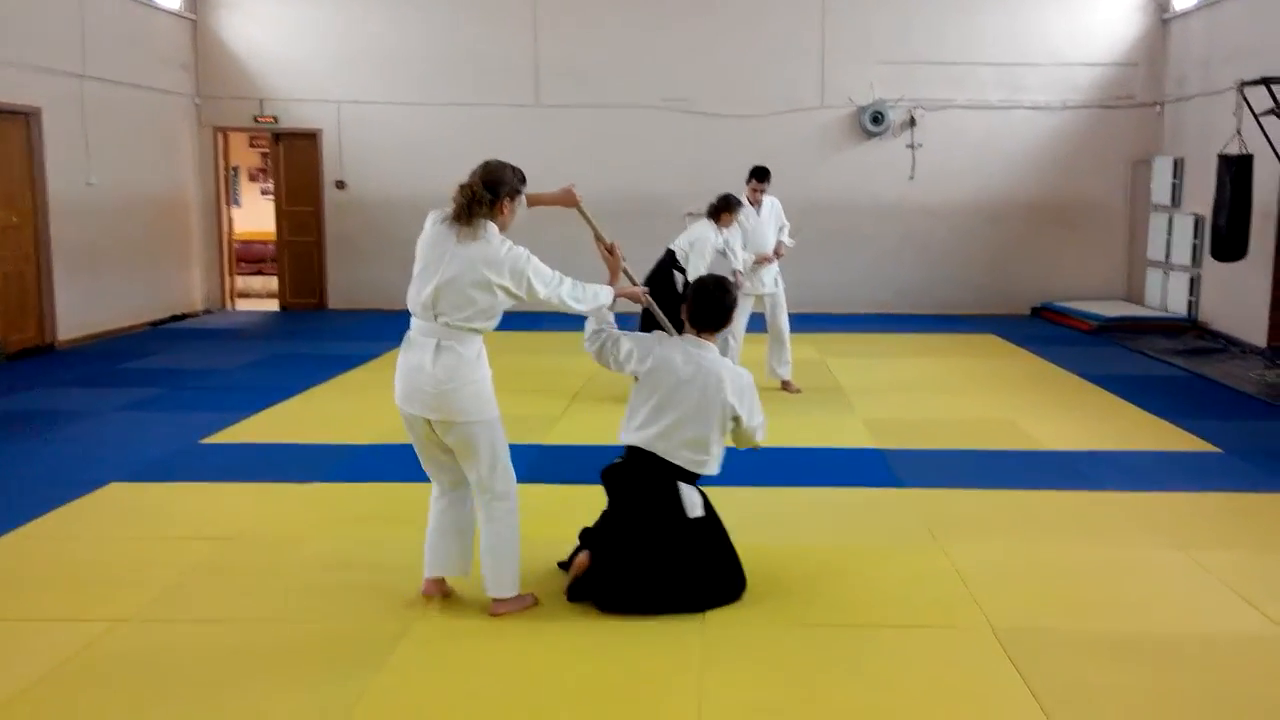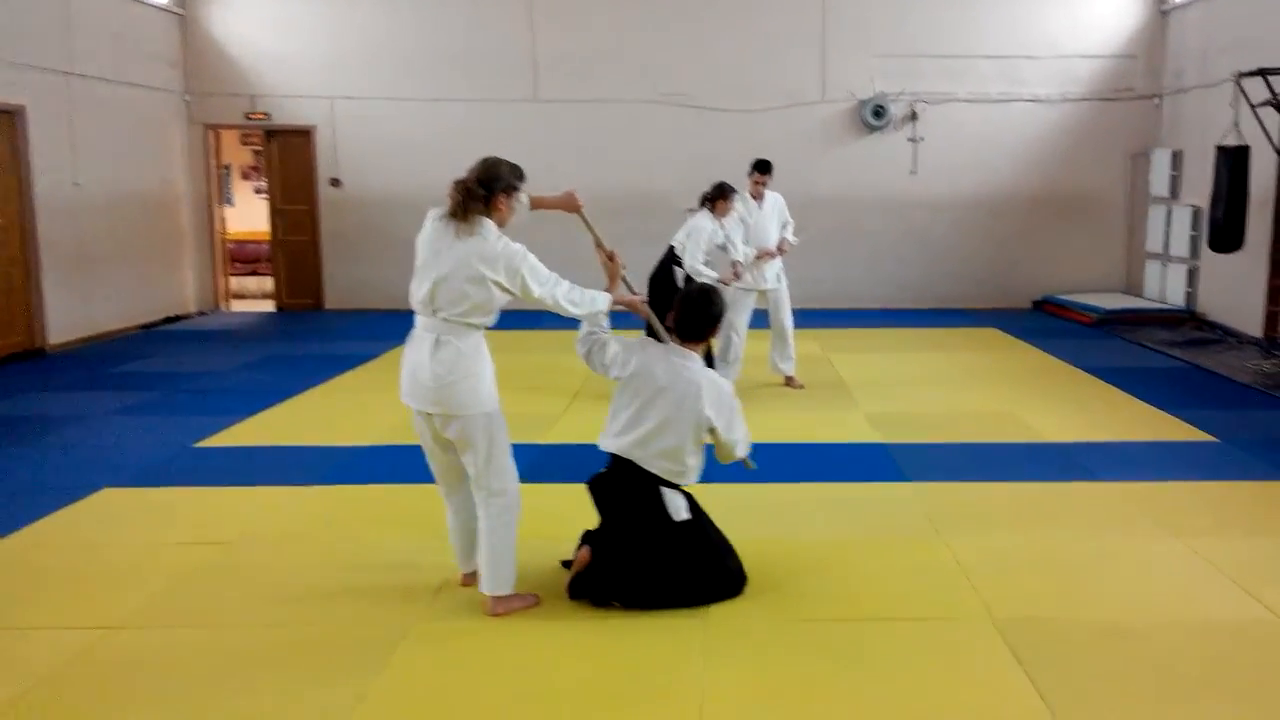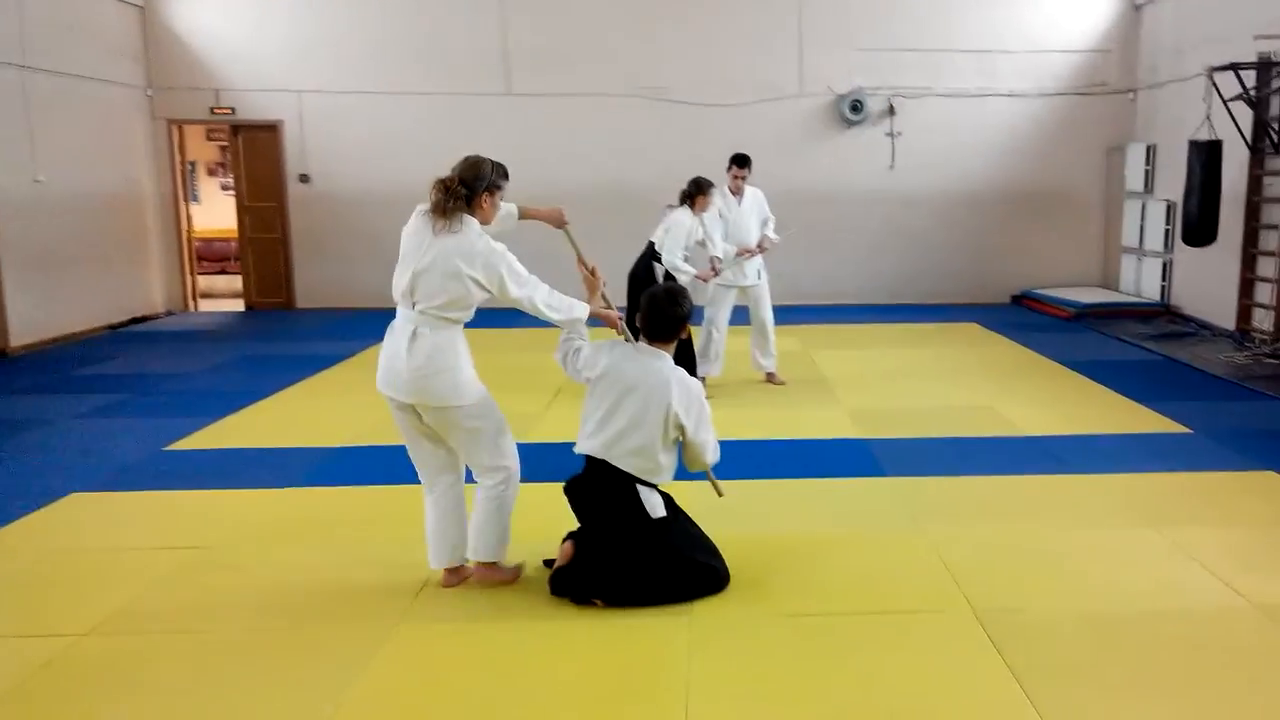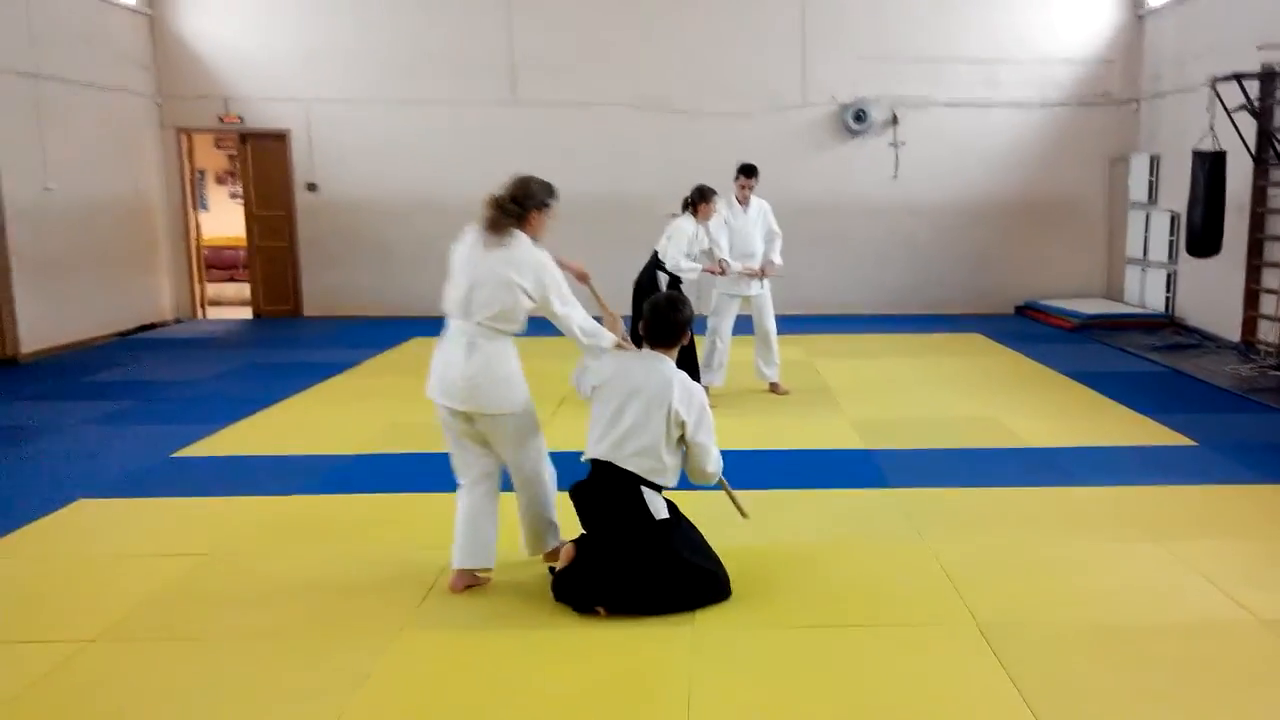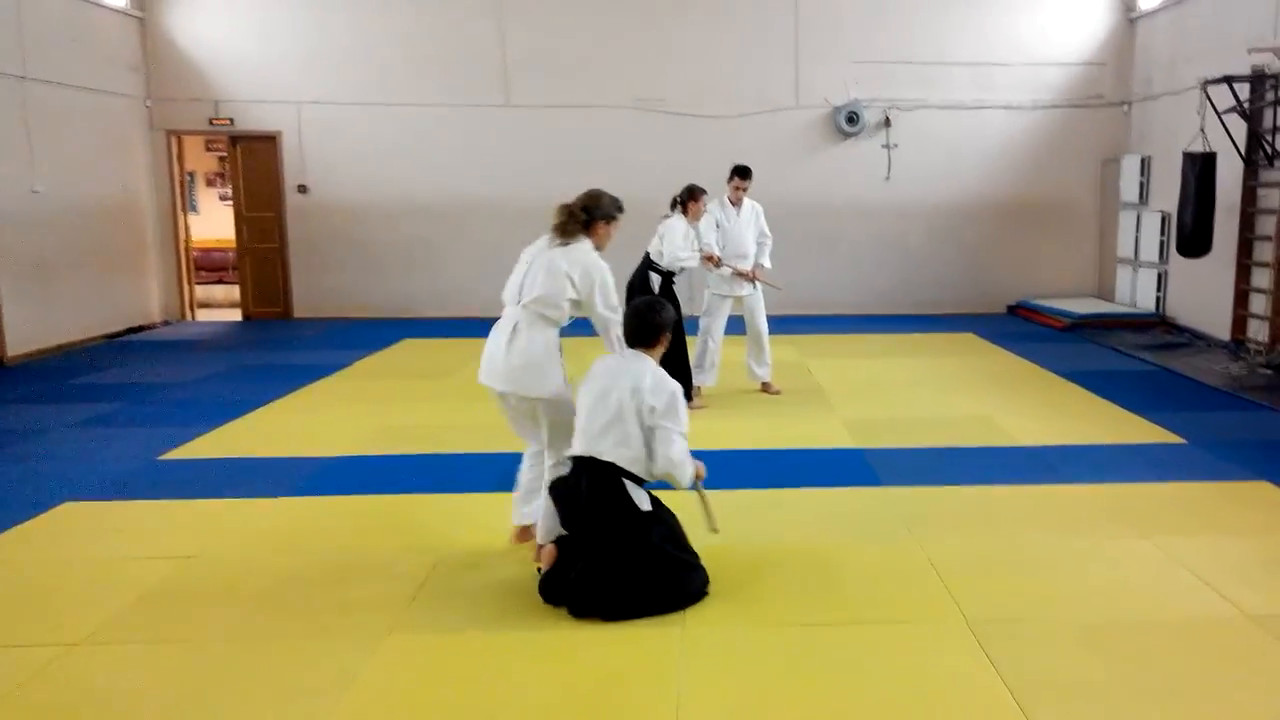
dt=0.3s
person 1, frame 1
left shoulder: (435, 226)
right shoulder: (506, 258)
left elbow: (480, 209)
right elbow: (566, 292)
left wrist: (547, 198)
right wrist: (619, 291)
left hip: (414, 368)
right hip: (459, 375)
left knee: (449, 482)
right knee: (495, 489)
left ankle: (437, 575)
right ankle: (502, 593)
person 1, frame 2
left shoulder: (435, 224)
right shoulder: (502, 253)
left elbow: (482, 210)
right elbow: (561, 295)
left wrist: (549, 203)
right wrist: (617, 299)
left hip: (420, 364)
right hip: (461, 369)
left knee: (455, 480)
right knee: (495, 486)
left ankle: (471, 566)
right ankle: (498, 592)
person 1, frame 3
left shoulder: (420, 221)
right shoulder: (483, 252)
left elbow: (483, 218)
right elbow: (539, 298)
left wrist: (534, 213)
right wrist: (597, 312)
left hip: (398, 360)
right hip: (440, 364)
left knee: (438, 471)
right knee: (498, 461)
left ankle: (451, 564)
right ankle: (484, 559)
person 1, frame 4
left shoulder: (471, 240)
right shoulder: (534, 264)
right elbow: (574, 320)
left wrist: (560, 266)
right wrist: (619, 343)
left hip: (450, 367)
right hip: (492, 372)
left knee: (476, 474)
right knee: (531, 465)
left ankle: (466, 567)
right ankle: (548, 545)
person 1, frame 5
left shoulder: (542, 247)
right shoulder: (594, 266)
right elbow: (610, 329)
left hip: (499, 351)
right hip: (534, 358)
left knee: (540, 444)
right knee: (561, 453)
left ankle: (527, 522)
right ankle: (551, 539)
person 2, frame 1
left shoulder: (653, 349)
right shoulder: (736, 379)
left elbow: (599, 339)
right elbow: (750, 437)
left wrist: (611, 282)
left hip: (628, 477)
right hip: (672, 495)
left knee: (633, 526)
right knee: (725, 582)
left ankle: (594, 556)
right ankle: (615, 582)
person 2, frame 2
left shoulder: (636, 354)
right shoulder: (716, 389)
left elbow: (590, 342)
right elbow: (733, 451)
left wrist: (609, 289)
left hip: (613, 487)
right hip: (658, 502)
right knee: (726, 577)
left ankle: (595, 553)
right ankle: (621, 584)
person 2, frame 3
left shoulder: (605, 355)
right shoulder: (686, 389)
left elbow: (569, 352)
right elbow: (702, 459)
left wrist: (589, 303)
left hip: (590, 489)
right hip: (632, 501)
right knee: (711, 574)
left ankle: (580, 551)
right ankle: (608, 583)
person 2, frame 4
left shoulder: (610, 364)
right shoulder: (688, 391)
left elbow: (583, 381)
right elbow: (705, 471)
right wrist: (703, 459)
left hip: (596, 492)
right hip: (637, 503)
right knee: (711, 582)
left ankle: (580, 556)
right ankle: (611, 591)
person 2, frame 5
left shoulder: (601, 367)
right shoulder: (665, 385)
right elbow: (670, 465)
right wrist: (692, 471)
left hip: (578, 488)
right hip: (616, 496)
left knee: (613, 547)
right knee: (687, 579)
left ankle: (563, 555)
right ankle: (595, 590)
person 3, frame 1
left shoulder: (774, 204)
right shoulder: (736, 211)
left elbow: (783, 226)
left wrist: (782, 243)
right wrist: (754, 258)
left hip: (770, 274)
right hip: (745, 276)
left knee: (780, 327)
right knee: (733, 329)
left ankle: (784, 377)
person 3, frame 2
left shoulder: (777, 200)
right shoulder: (737, 205)
left elbow: (787, 223)
right elbow: (733, 243)
left wrist: (786, 240)
right wrist: (756, 253)
left hip: (773, 270)
right hip: (747, 272)
left knee: (783, 323)
right knee: (734, 325)
left ankle: (787, 373)
right ankle: (722, 375)
person 3, frame 3
left shoulder: (757, 196)
right shoulder: (717, 199)
left elbow: (768, 220)
right elbow: (711, 238)
left wrist: (766, 236)
right wrist: (735, 250)
left hip: (754, 266)
right hip: (726, 269)
left knee: (764, 319)
right knee: (715, 321)
left ankle: (769, 369)
right ankle: (702, 372)
person 3, frame 4
left shoulder: (763, 207)
right shoulder: (722, 208)
left elbow: (774, 236)
right elbow: (717, 245)
left wrist: (771, 261)
right wrist: (739, 268)
left hip: (758, 278)
right hip: (730, 279)
left knee: (767, 329)
right knee: (718, 330)
left ankle: (772, 379)
right ankle: (706, 381)
person 3, frame 5
left shoulder: (755, 209)
right shoulder: (714, 209)
left elbow: (765, 239)
right elbow: (708, 246)
left wrist: (760, 265)
right wrist: (731, 270)
left hip: (750, 278)
right hip: (721, 279)
left knee: (759, 329)
right knee: (710, 330)
left ankle: (764, 378)
right ankle: (697, 382)
person 4, frame 1
left shoulder: (711, 227)
right shoulder: (707, 236)
left elbow: (729, 247)
right elbow: (695, 275)
left hip: (669, 280)
right hip: (667, 282)
person 4, frame 2
left shoulder: (711, 221)
right shoulder: (703, 224)
left elbow: (726, 241)
right elbow: (692, 264)
left wrist: (737, 262)
right wrist: (719, 278)
left hip: (679, 276)
right hip: (670, 278)
person 4, frame 3
left shoulder: (692, 217)
right shoulder: (680, 220)
left elbow: (705, 239)
right elbow: (670, 259)
left wrist: (714, 257)
right wrist: (697, 274)
left hip: (660, 275)
right hip: (649, 275)
person 4, frame 4
left shoulder: (697, 227)
right shoulder: (684, 227)
left elbow: (708, 247)
right elbow: (674, 263)
left wrist: (719, 262)
right wrist: (705, 268)
left hip: (666, 284)
right hip: (654, 284)
person 4, frame 5
left shoulder: (687, 226)
right shoulder: (675, 225)
left elbow: (682, 257)
right elbow: (671, 257)
left wrist: (708, 258)
right wrist: (701, 256)
left hip: (660, 285)
right hip: (648, 285)
left knee: (672, 338)
